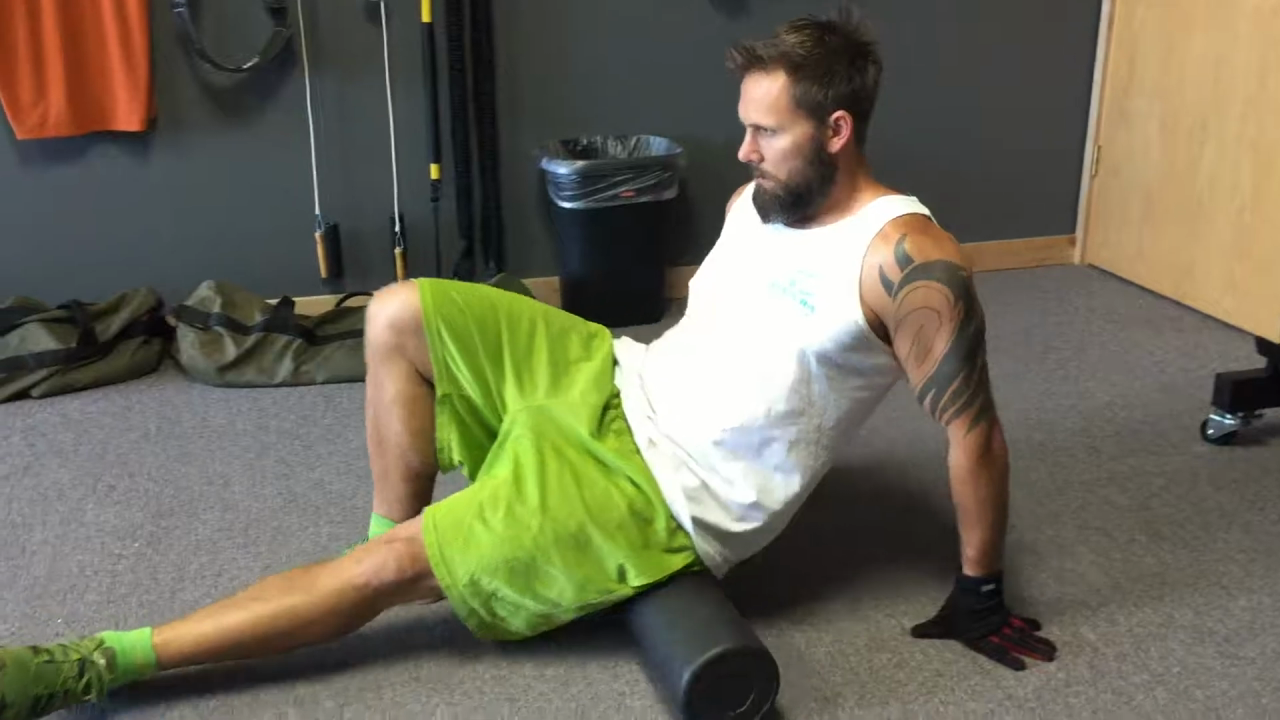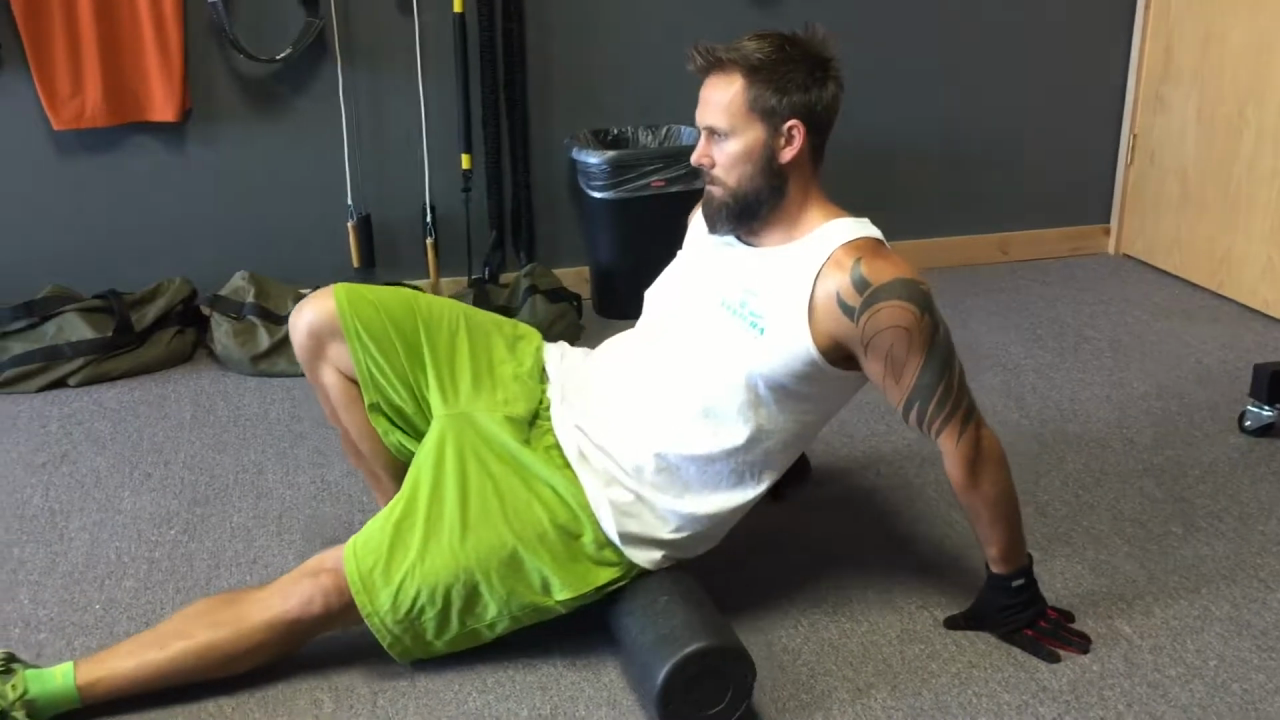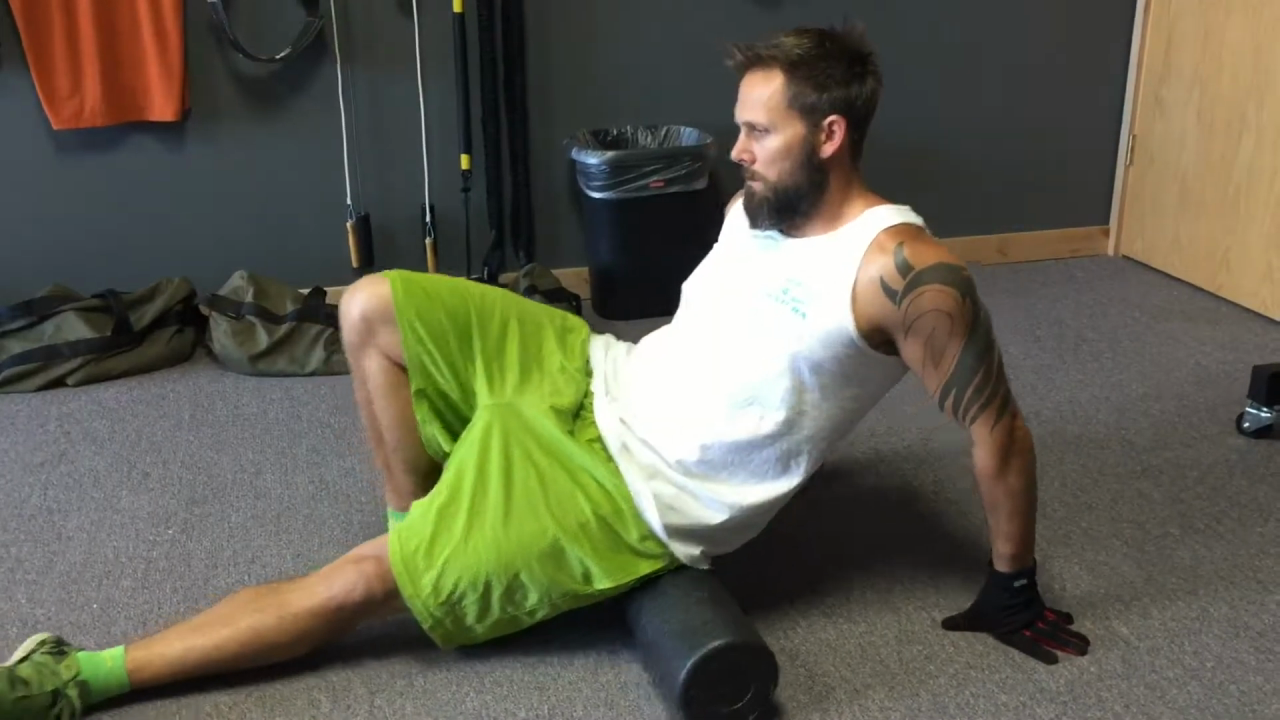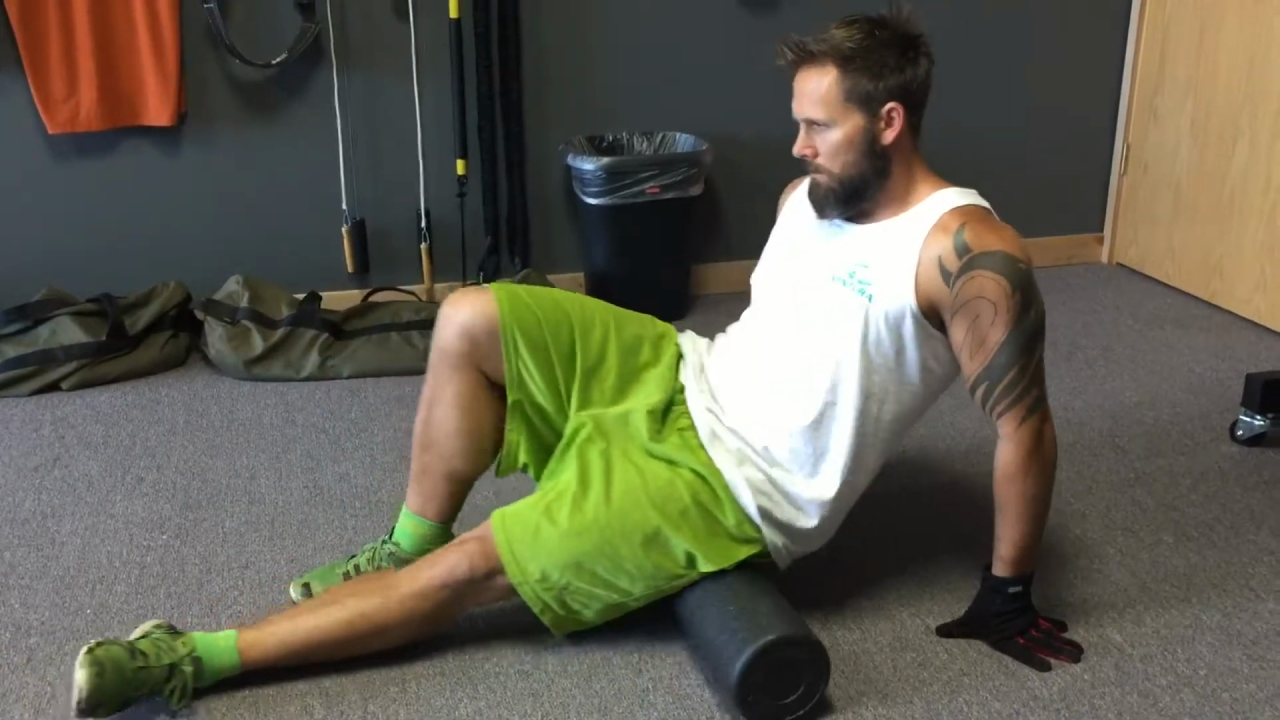
dt=0.5s
person 1, frame 1
left shoulder: (905, 260)
right shoulder: (760, 200)
left elbow: (973, 431)
left wrist: (980, 596)
left hip: (662, 496)
right hip: (617, 389)
left knee: (392, 570)
right knee: (402, 317)
right ankle: (400, 532)
person 1, frame 2
left shoulder: (857, 283)
right shoulder: (724, 212)
left elbow: (964, 440)
left wrist: (1012, 590)
left hip: (592, 501)
right hip: (556, 388)
left knee: (318, 592)
right knee: (323, 322)
right ankle: (414, 532)
person 1, frame 3
left shoulder: (898, 266)
right shoulder: (759, 205)
left elbow: (995, 428)
left wrist: (1012, 589)
left hip: (634, 492)
right hip: (596, 378)
left knee: (363, 580)
right knee: (375, 307)
right ankle: (415, 528)
person 1, frame 4
left shoulder: (963, 250)
right shoulder: (809, 196)
left elbow: (1024, 426)
left wrist: (1006, 596)
left hip: (729, 485)
right hip: (685, 382)
left knee: (475, 567)
right knee: (471, 322)
right ankle: (408, 546)
